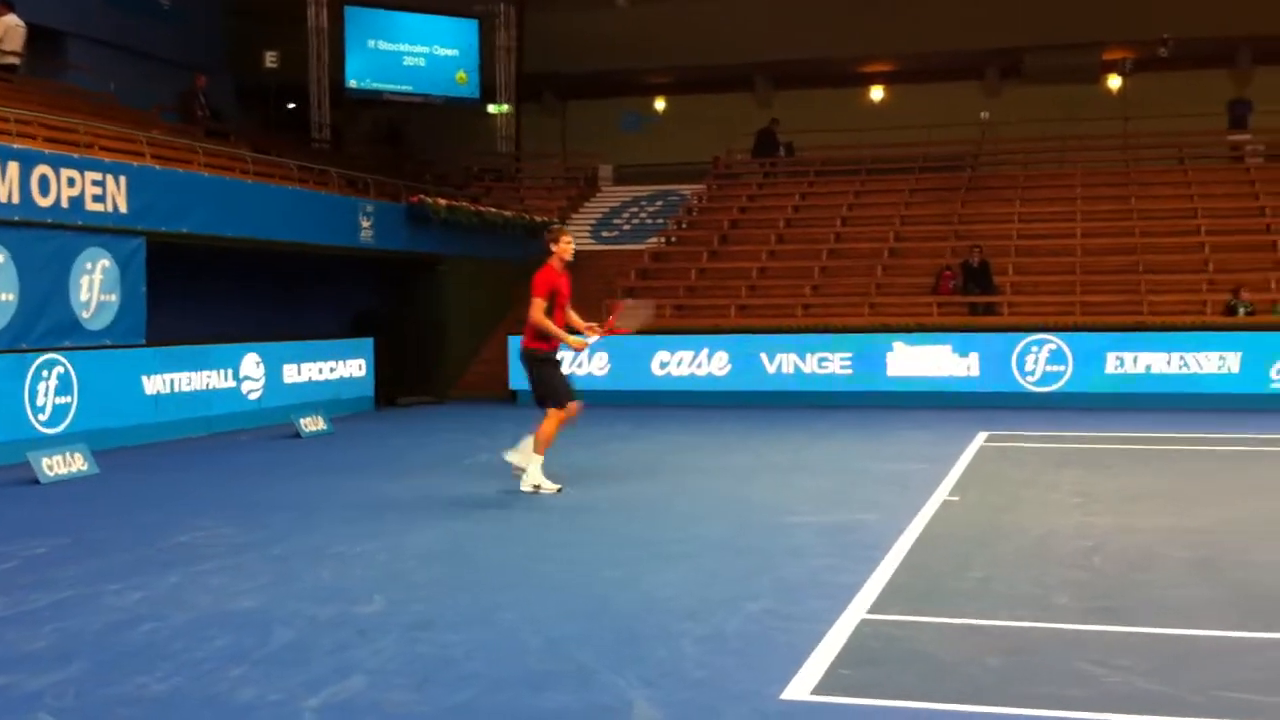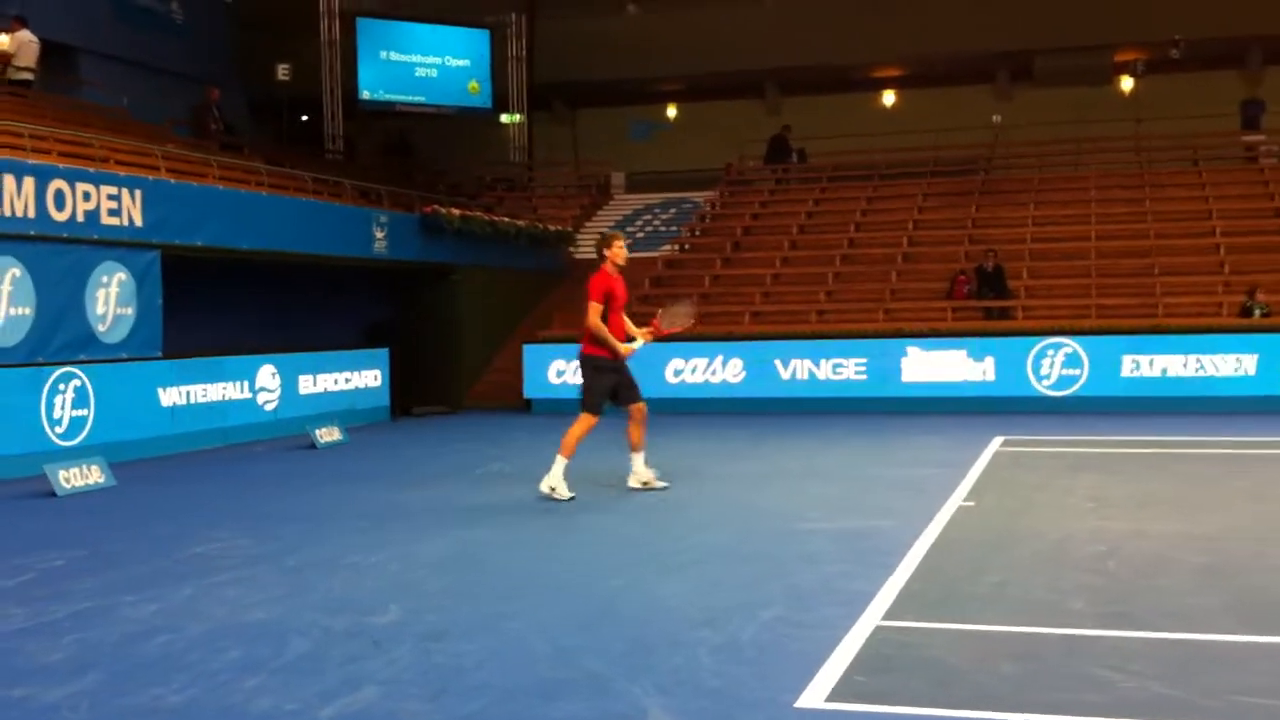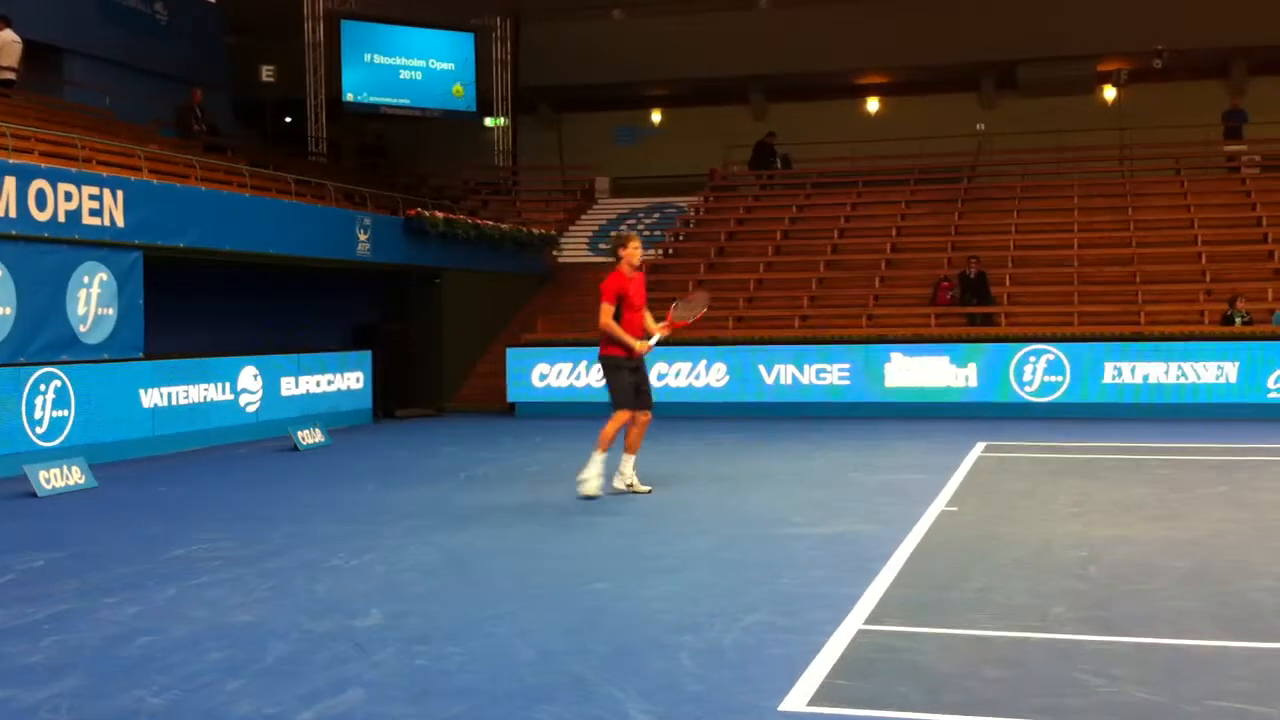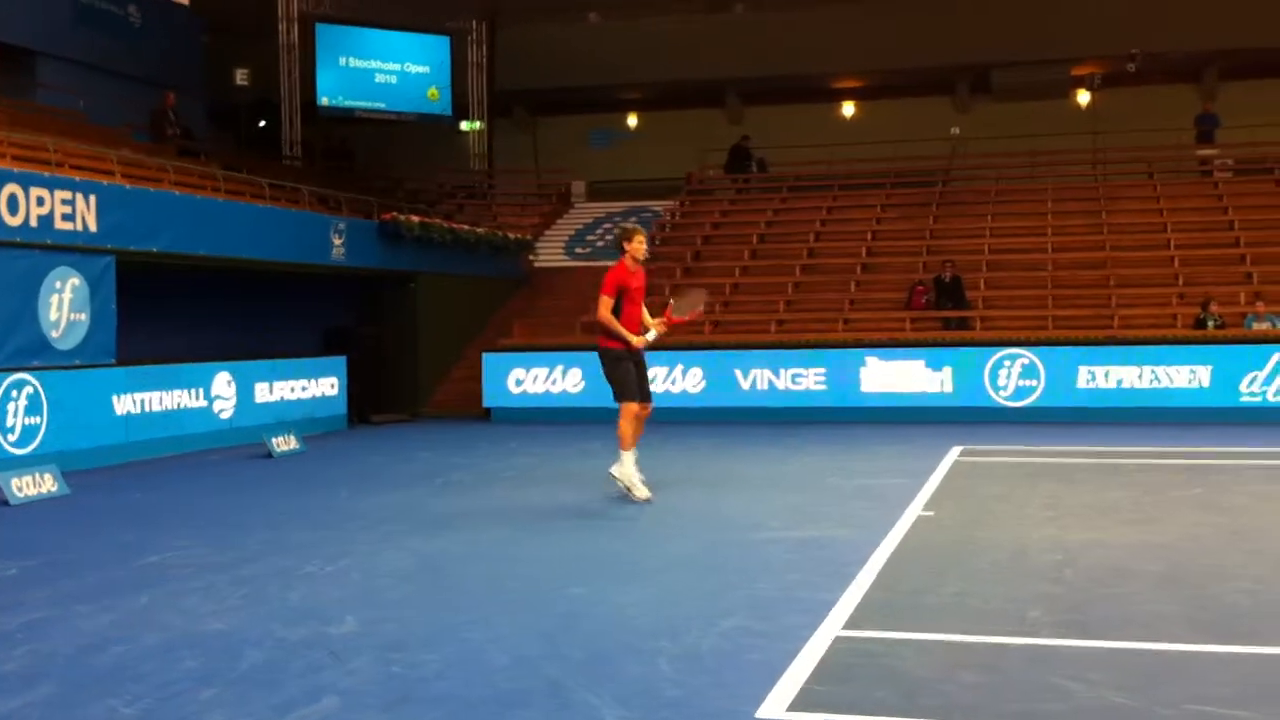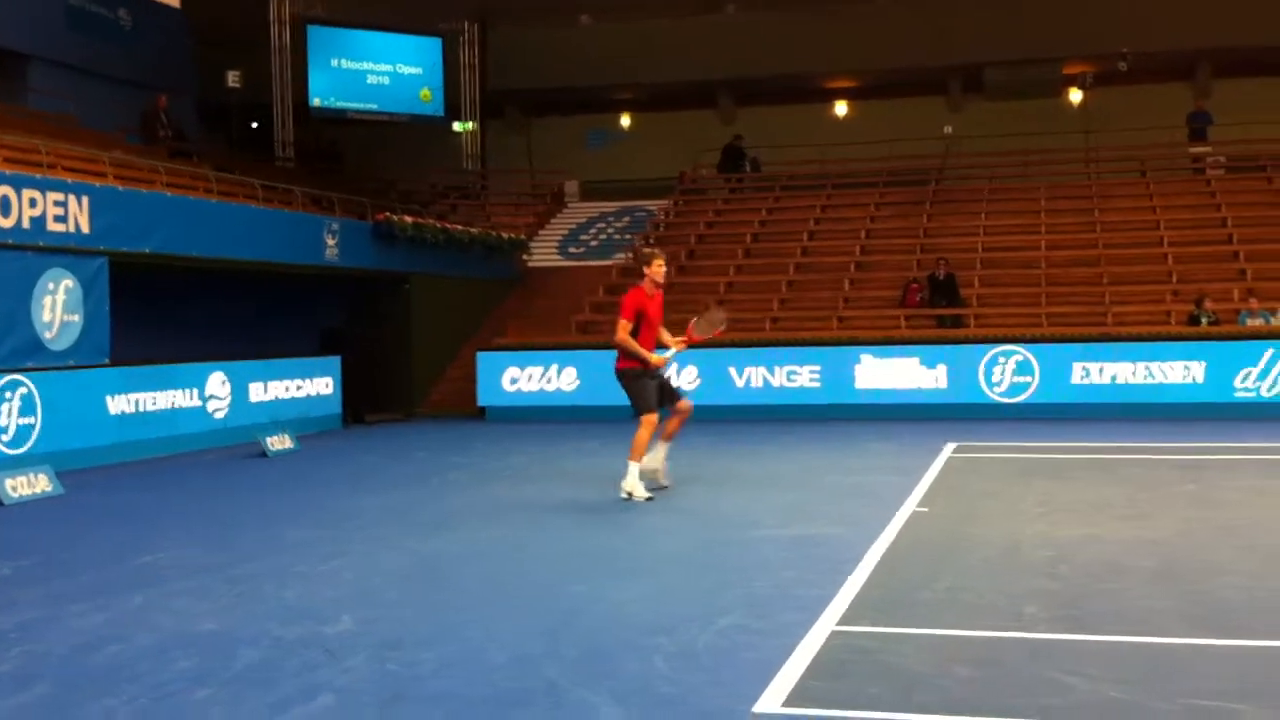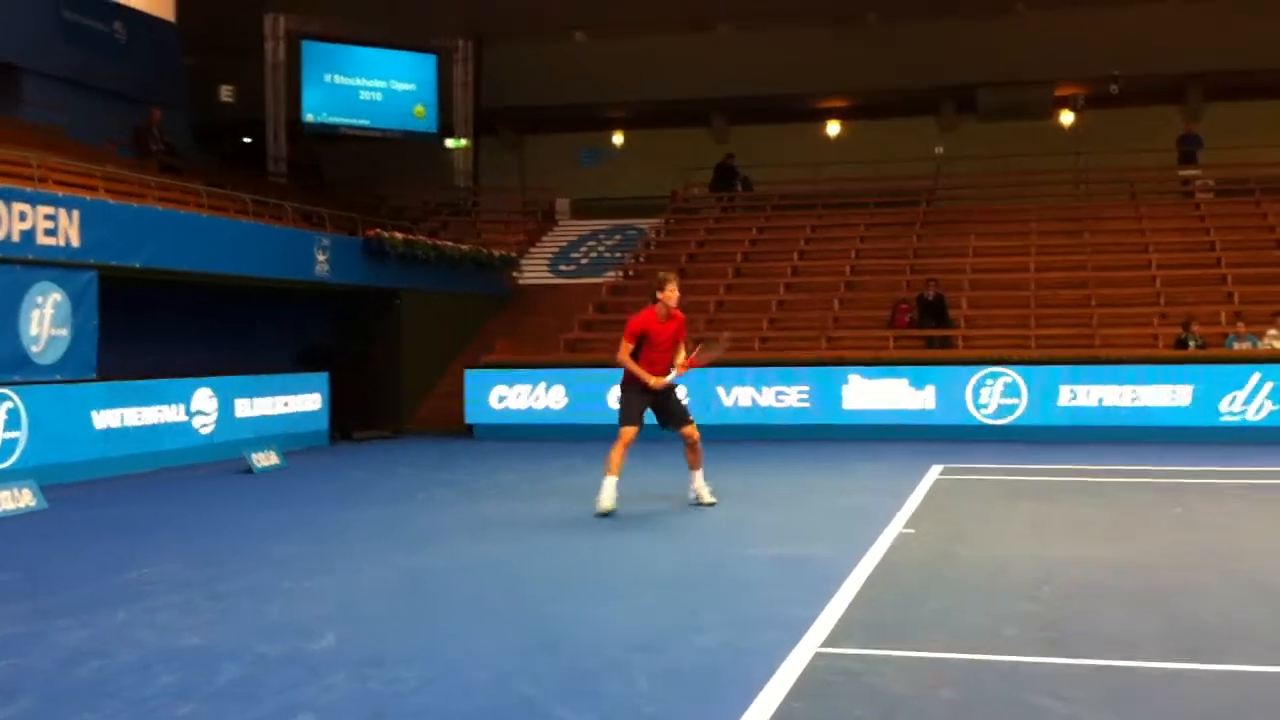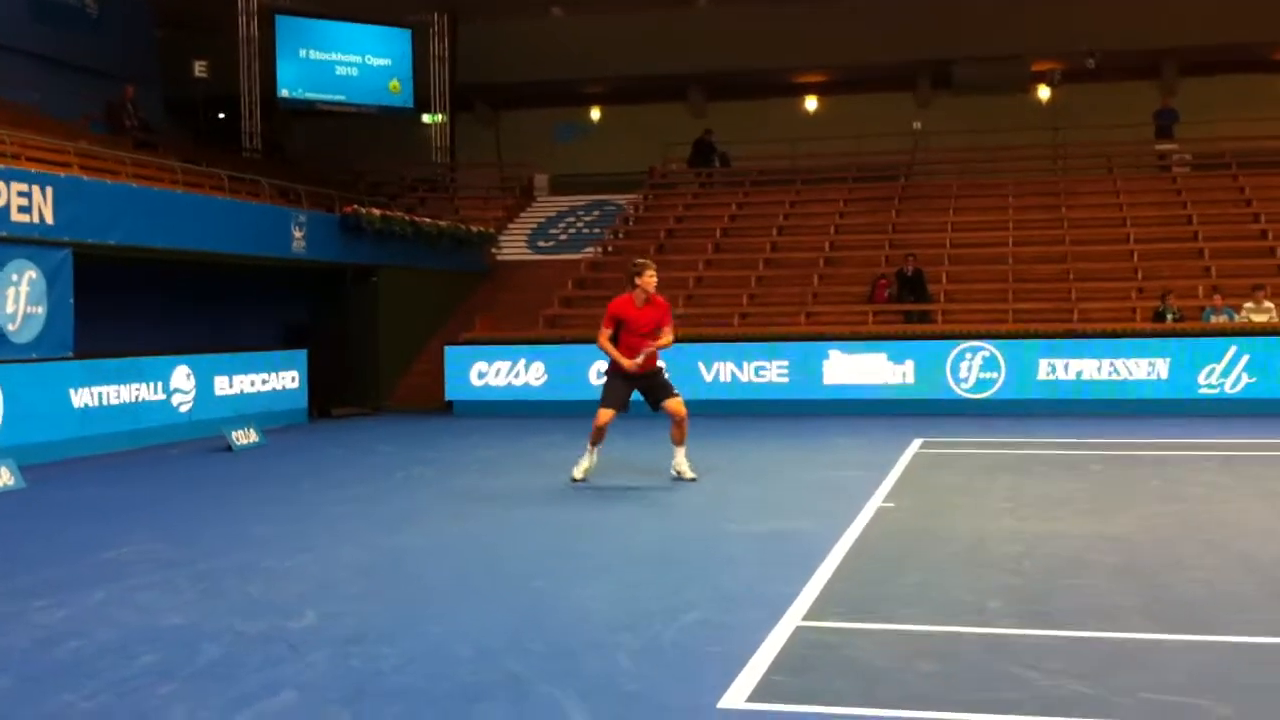
dt=0.2s
person 1, frame 1
left shoulder: (562, 275)
right shoulder: (545, 276)
right elbow: (536, 316)
left wrist: (583, 326)
right wrist: (567, 338)
left hip: (544, 353)
right hip: (537, 352)
left knee: (571, 408)
right knee: (556, 412)
left ankle: (523, 454)
right ankle: (533, 476)
person 1, frame 2
left shoulder: (619, 280)
right shoulder: (599, 280)
right elbow: (593, 322)
left wrist: (636, 332)
right wrist: (618, 346)
left hip: (613, 360)
right hip: (597, 359)
left knee: (639, 410)
right knee: (588, 419)
left ankle: (638, 473)
right ankle: (554, 479)
person 1, frame 3
left shoulder: (639, 278)
right shoulder: (613, 281)
right elbow: (605, 321)
left wrist: (655, 328)
right wrist: (633, 343)
left hip: (635, 359)
right hip: (615, 357)
left knee: (643, 417)
right knee: (623, 415)
left ankle: (624, 475)
right ankle: (593, 470)
person 1, frame 4
left shoulder: (640, 273)
right shoulder: (615, 274)
right elbow: (602, 314)
left wrist: (650, 323)
right wrist: (630, 337)
left hip: (633, 350)
right hip: (614, 350)
left knee: (644, 409)
right knee: (630, 408)
left ankle: (623, 467)
right ankle: (628, 474)
person 1, frame 5
left shoulder: (658, 294)
right shoulder: (633, 297)
right elbow: (621, 337)
left wrist: (670, 340)
right wrist: (649, 356)
left hip: (649, 367)
right hip: (631, 369)
left knee: (684, 407)
right knee: (649, 420)
left ankle: (655, 459)
right ankle: (631, 483)
person 1, frame 6
left shoulder: (679, 319)
right shoulder: (639, 321)
right elbow: (622, 357)
left wrist: (679, 363)
right wrist: (649, 379)
left hip: (663, 385)
right hip: (636, 386)
left knee: (692, 436)
right knee: (626, 436)
left ankle: (698, 487)
right ankle: (607, 494)
person 1, frame 7
left shoulder: (661, 304)
right shoulder: (617, 305)
left elbow: (668, 336)
right elbow: (602, 340)
left wrist: (657, 345)
right wrist: (623, 361)
left hip: (650, 370)
right hip: (620, 371)
left knee: (679, 412)
right knee: (602, 421)
left ankle: (680, 463)
right ankle: (589, 458)
